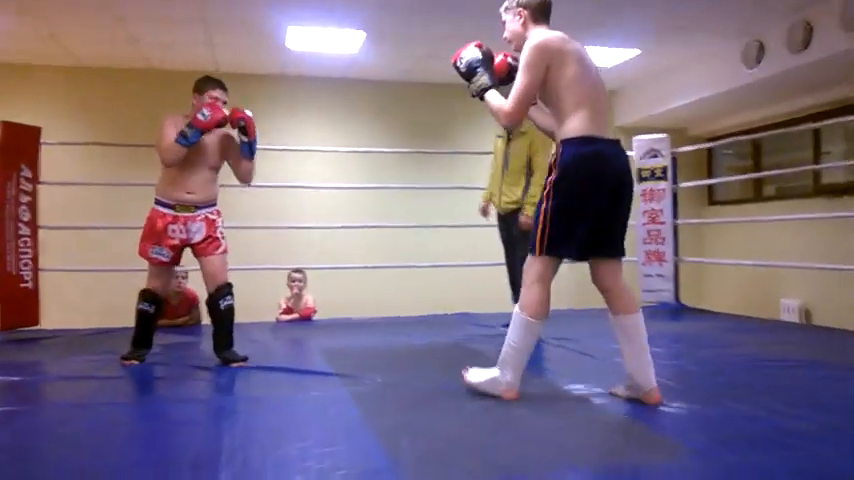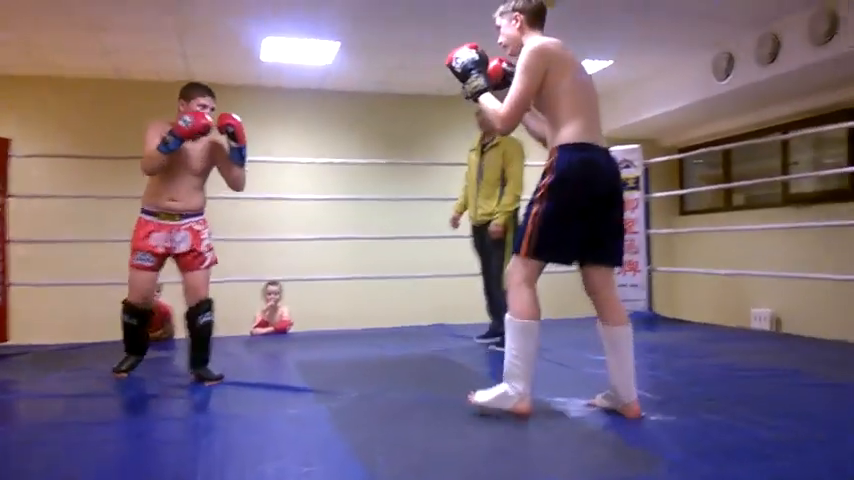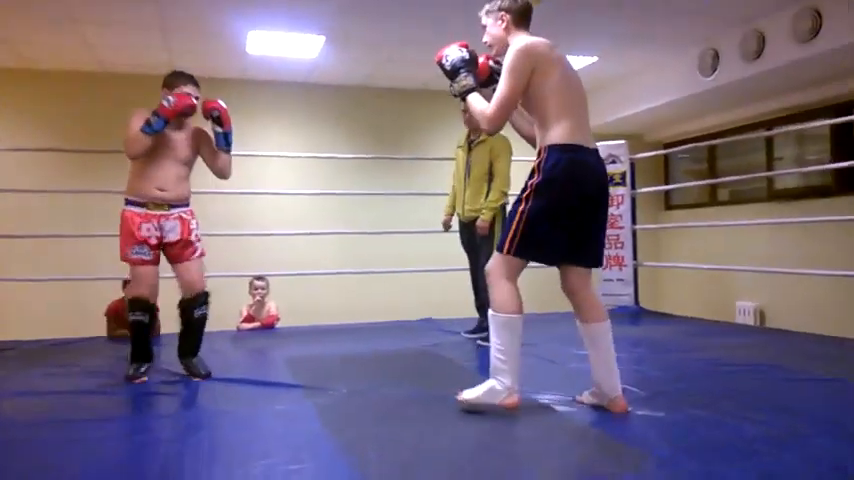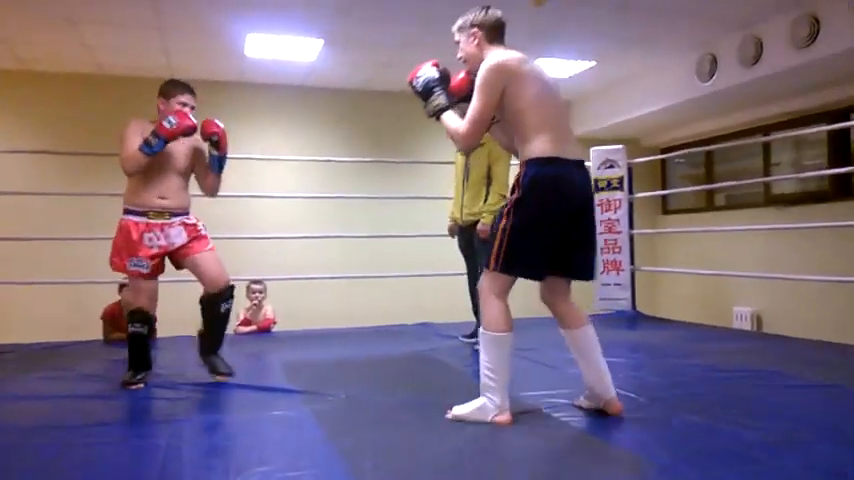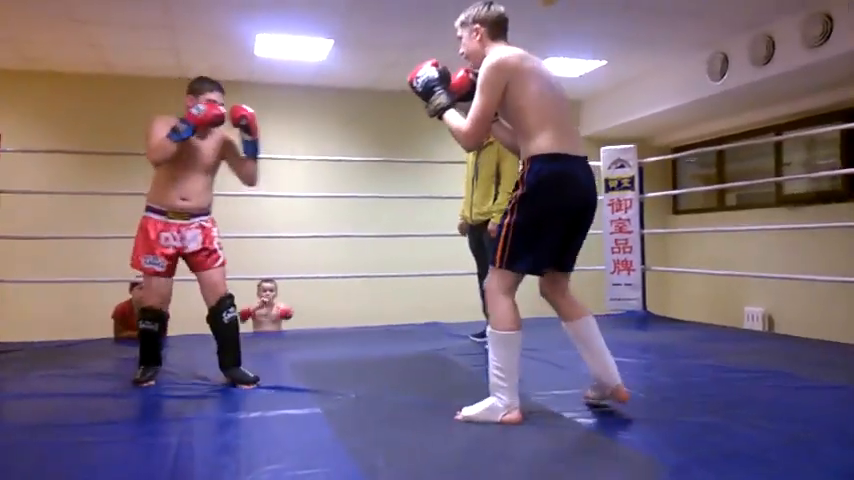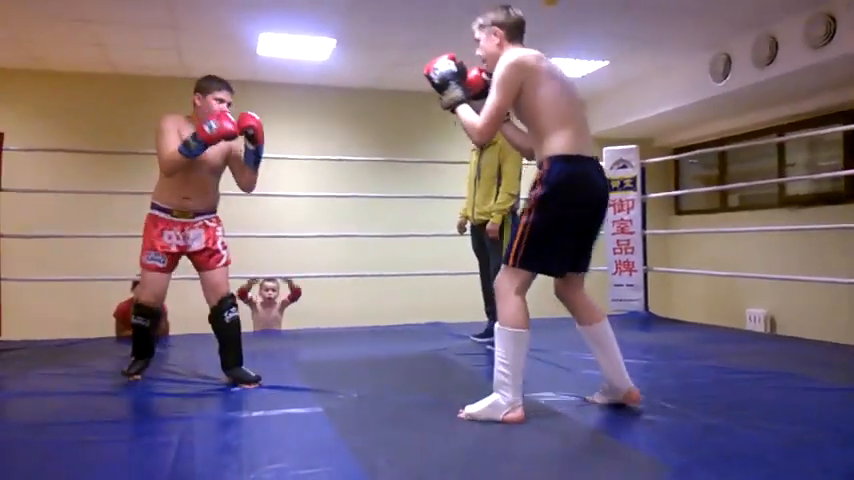
dt=0.2s
person 1, frame 1
left shoulder: (540, 44)
right shoulder: (573, 47)
left elbow: (508, 118)
left wrist: (482, 83)
right wrist: (527, 98)
left hip: (581, 160)
right hip: (613, 160)
left knee: (537, 272)
right knee: (609, 277)
left ankle: (506, 378)
right ankle: (645, 383)
person 1, frame 2
left shoulder: (536, 49)
right shoulder: (561, 56)
left elbow: (505, 122)
left wrist: (477, 85)
right wrist: (510, 90)
left hip: (572, 168)
right hip: (603, 168)
left knee: (520, 274)
right knee: (601, 286)
left ankle: (516, 389)
right ankle: (625, 395)
person 1, frame 3
left shoulder: (523, 49)
right shoulder: (548, 55)
left elbow: (491, 122)
left wrist: (465, 84)
right wrist: (495, 89)
left hip: (561, 167)
right hip: (590, 168)
left knee: (500, 270)
right knee: (579, 286)
left ankle: (504, 384)
right ankle: (610, 391)
person 1, frame 4
left shoulder: (495, 66)
right shoulder: (527, 68)
left elbow: (466, 140)
left wrist: (438, 101)
right wrist: (485, 115)
left hip: (543, 181)
right hip: (576, 181)
left knee: (491, 288)
right knee: (557, 295)
left ankle: (495, 403)
right ankle: (603, 392)
person 1, frame 5
left shoulder: (497, 63)
right shoulder: (531, 64)
left elbow: (470, 138)
left wrist: (440, 101)
right wrist: (488, 112)
left hip: (547, 178)
right hip: (579, 178)
left knee: (499, 286)
right knee: (556, 288)
left ankle: (504, 402)
right ankle: (610, 381)
person 1, frame 6
left shoulder: (514, 62)
right shoulder: (544, 67)
left elbow: (481, 134)
left wrist: (454, 96)
right wrist: (498, 111)
left hip: (563, 179)
right hip: (591, 179)
left knee: (509, 285)
right knee: (570, 288)
left ankle: (508, 400)
right ankle: (621, 385)
person 2, frame 1
left shoulder: (225, 139)
right shoulder: (172, 124)
left elbow: (245, 177)
right elbow: (168, 158)
left wrist: (247, 138)
right wrist: (195, 127)
left hip: (205, 217)
right hip: (167, 215)
left knee: (220, 284)
right knee: (157, 285)
left ankle: (225, 348)
right ankle: (140, 344)
person 2, frame 2
left shoulder: (214, 144)
right shoulder: (158, 129)
left elbow: (238, 184)
right elbow: (148, 166)
left wrist: (237, 145)
right wrist: (177, 135)
left hip: (191, 227)
right hip: (152, 224)
left knee: (199, 299)
right knee: (138, 297)
left ankle: (199, 364)
right ankle: (134, 351)
person 2, frame 3
left shoulder: (197, 134)
right shoulder: (142, 117)
left elbow: (224, 171)
right elbow: (132, 150)
left wrist: (223, 129)
right wrist: (161, 116)
left hip: (179, 217)
right hip: (139, 214)
left knee: (195, 290)
right knee: (143, 292)
left ankle: (189, 354)
right ankle: (141, 359)
person 2, frame 4
left shoulder: (194, 144)
right shoulder: (137, 128)
left elbow: (211, 189)
right elbow: (129, 166)
left wrist: (218, 151)
right wrist: (161, 135)
left hip: (181, 224)
right hip: (139, 225)
left knee: (220, 284)
right knee: (142, 301)
left ankle: (210, 350)
right ankle: (139, 366)
person 2, frame 5
left shoulder: (222, 139)
right shoulder: (165, 124)
left elbow: (250, 179)
right elbow: (156, 157)
left wrist: (250, 138)
right wrist: (189, 124)
left hip: (200, 225)
right hip: (160, 224)
left knee: (220, 297)
right knee: (156, 299)
left ankle: (231, 366)
right ankle: (149, 362)
person 2, frame 6
left shoulder: (229, 140)
right shoulder: (172, 123)
left elbow: (247, 185)
right elbow: (167, 167)
left wrist: (254, 146)
right wrist: (200, 138)
left hip: (205, 225)
right hip: (164, 221)
left knee: (221, 297)
right knee: (149, 297)
left ankle: (234, 365)
right ankle: (141, 355)
person 3, frame 1
left shoulder: (536, 134)
right shoulder: (501, 137)
left elbow: (540, 174)
left wrist: (530, 209)
right wrist: (487, 198)
left hip: (524, 209)
right hip: (504, 210)
left knee: (526, 265)
right knee: (513, 265)
person 3, frame 2
left shoulder: (510, 146)
right shoulder: (475, 150)
left elbow: (514, 186)
left wrist: (500, 219)
right wrist: (459, 209)
left hip: (499, 222)
right hip: (479, 222)
left knee: (501, 278)
right knee: (489, 277)
left ankle: (507, 330)
right ankle: (497, 326)
person 3, frame 3
left shoulder: (497, 142)
right shoulder: (462, 146)
left elbow: (501, 183)
left wrist: (486, 214)
right wrist: (449, 211)
left hip: (488, 219)
right hip: (466, 219)
left knee: (489, 273)
right knee: (476, 273)
right ankle: (484, 321)
person 3, frame 4
left shoulder: (495, 145)
right shoulder: (461, 151)
left elbow: (500, 187)
left wrist: (487, 219)
right wrist: (453, 217)
left hip: (487, 223)
right hip: (466, 224)
right knee: (474, 278)
right ankle: (481, 323)
person 3, frame 5
left shoulder: (503, 144)
right shoulder: (473, 149)
left elbow: (508, 185)
left wrist: (497, 218)
right wrist: (464, 216)
left hip: (496, 222)
right hip: (476, 222)
right knee: (484, 277)
person 3, frame 6
left shoulder: (506, 144)
right shoulder: (476, 149)
left elbow: (510, 186)
left wrist: (496, 218)
right wrist: (464, 215)
left hip: (499, 222)
right hip: (479, 222)
left knee: (500, 276)
right knee: (487, 277)
right ankle: (493, 324)
